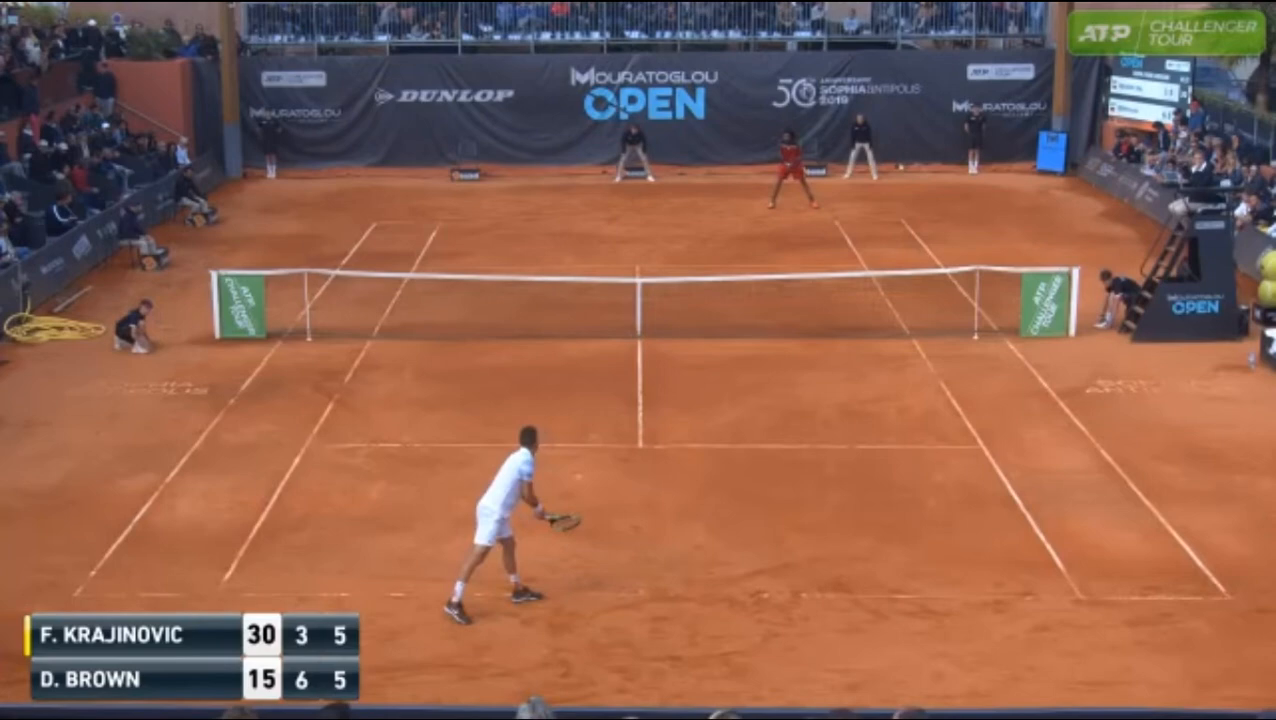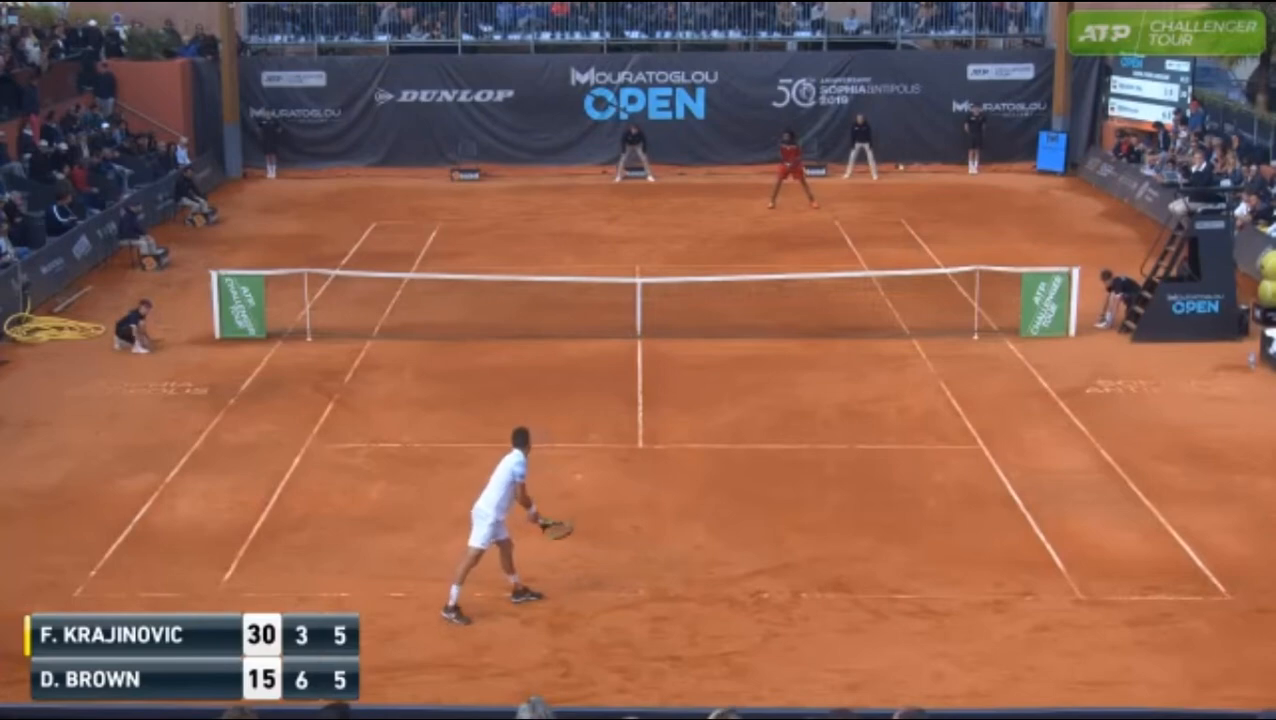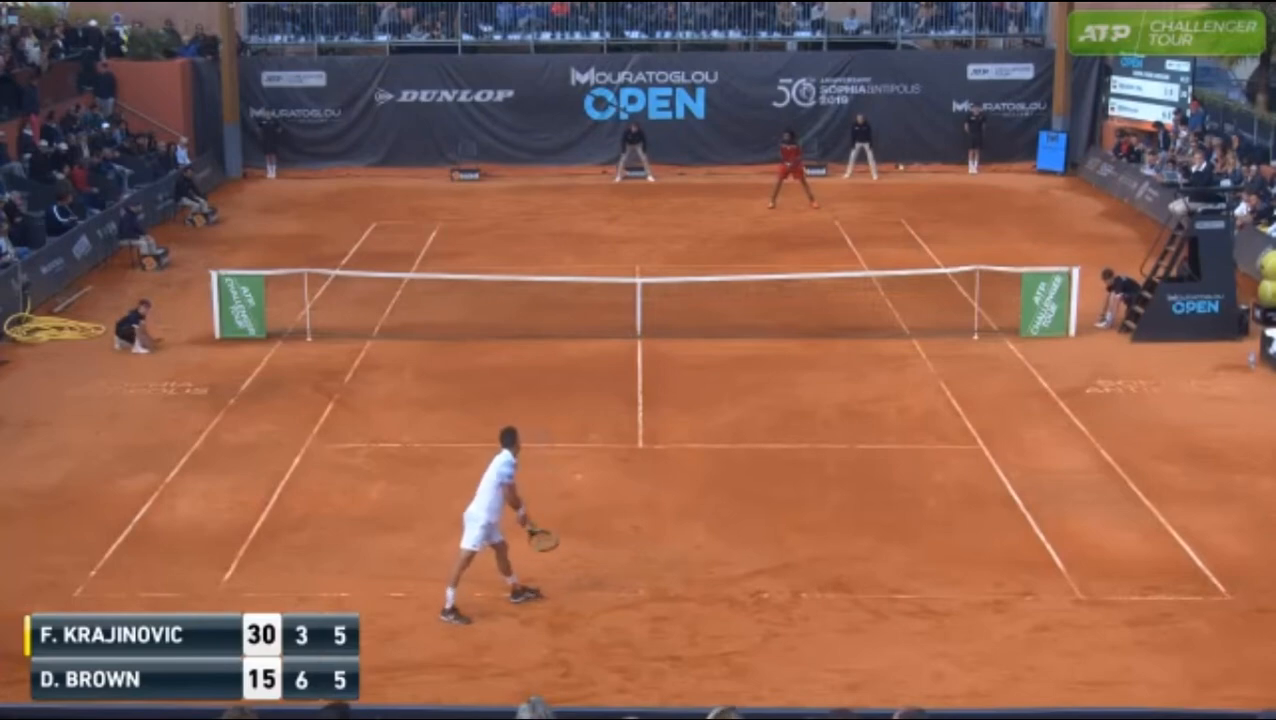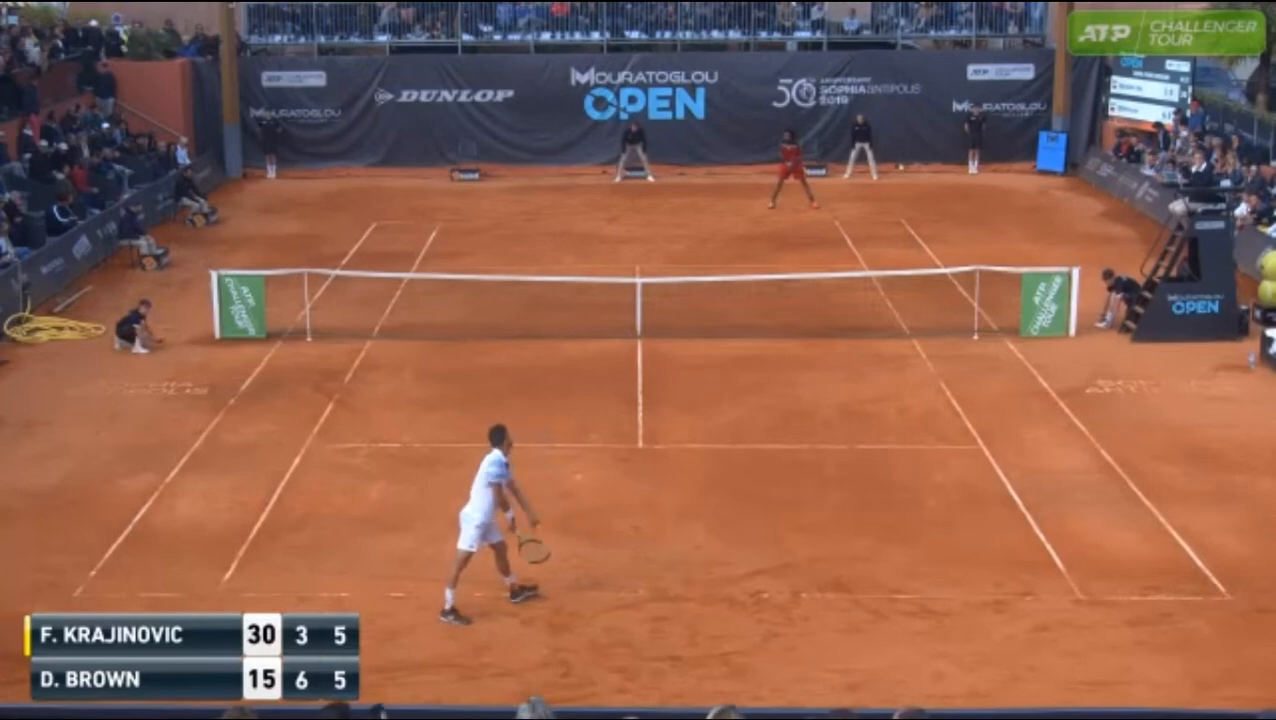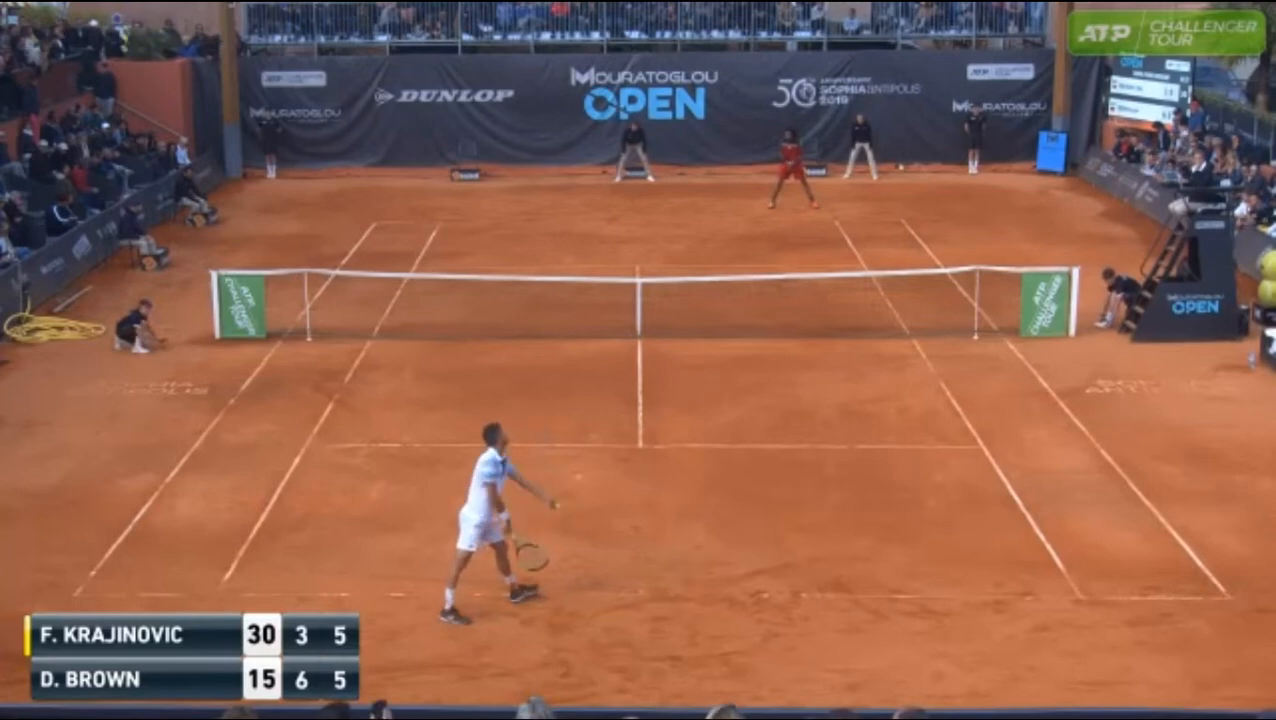
dt=0.1s
person 1, frame 1
left shoulder: (518, 457)
right shoulder: (527, 460)
right elbow: (528, 494)
left wrist: (535, 508)
right wrist: (539, 508)
left hip: (496, 511)
right hip: (492, 511)
left knee: (509, 544)
right knee: (479, 554)
left ankle: (519, 590)
right ankle: (454, 603)
person 1, frame 2
left shoulder: (513, 459)
right shoulder: (519, 461)
left elbow: (514, 494)
right elbow: (521, 495)
left wrist: (529, 510)
right wrist: (532, 510)
left hip: (492, 513)
right hip: (487, 514)
left knee: (507, 546)
right knee: (472, 557)
left ankle: (518, 590)
right ankle: (451, 606)
person 1, frame 3
left shoulder: (507, 462)
right shoulder: (507, 463)
left elbow: (511, 493)
right elbow: (510, 496)
left wrist: (521, 515)
right wrist: (521, 512)
left hip: (489, 517)
right hip: (479, 517)
left knee: (502, 548)
right knee: (465, 560)
left ankle: (517, 590)
right ankle: (448, 609)
person 1, frame 4
left shoulder: (501, 461)
right shoulder: (494, 462)
left elbow: (514, 489)
right elbow: (498, 496)
left wrist: (529, 513)
right wrist: (510, 515)
left hip: (485, 518)
right hip: (475, 517)
left knee: (501, 548)
right knee: (462, 561)
left ankle: (515, 589)
right ankle: (447, 609)
person 1, frame 5
left shoulder: (503, 460)
right shoulder: (487, 461)
left elbow: (522, 480)
right elbow: (492, 496)
left wrist: (544, 497)
right wrist: (505, 516)
left hip: (487, 518)
right hip: (473, 517)
left knee: (501, 548)
right knee: (462, 560)
left ankle: (515, 590)
right ankle: (448, 609)
